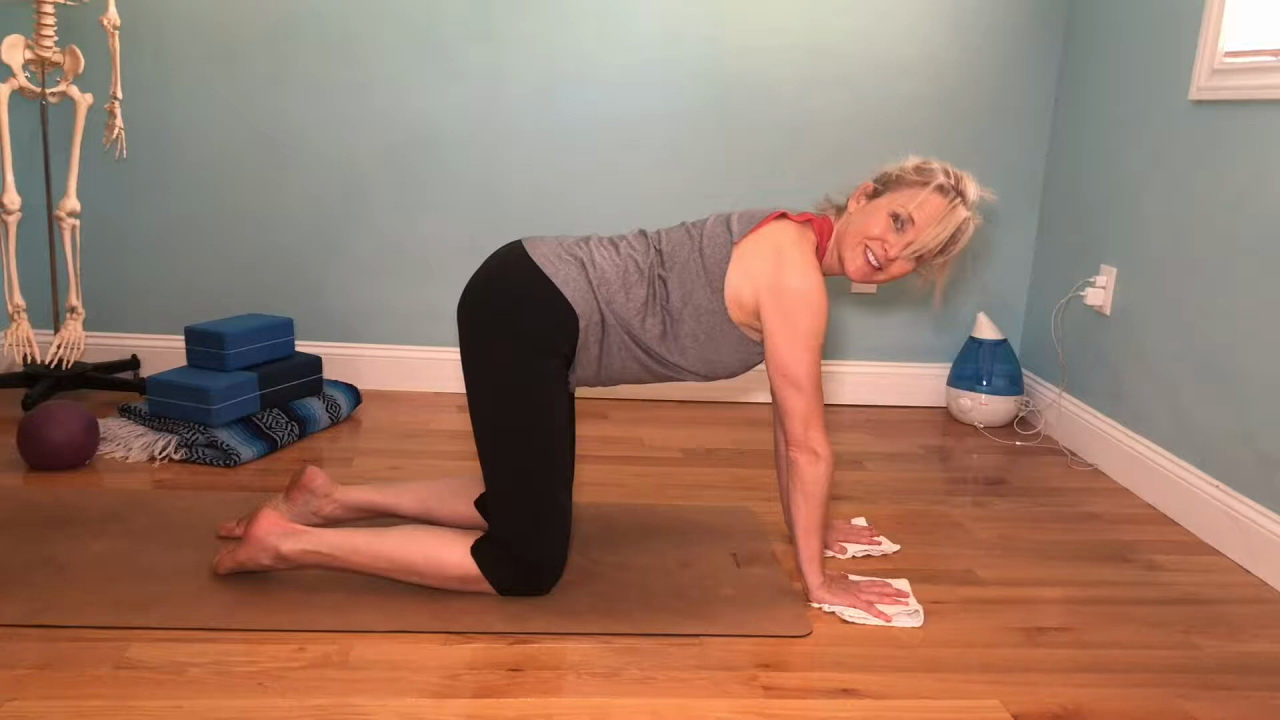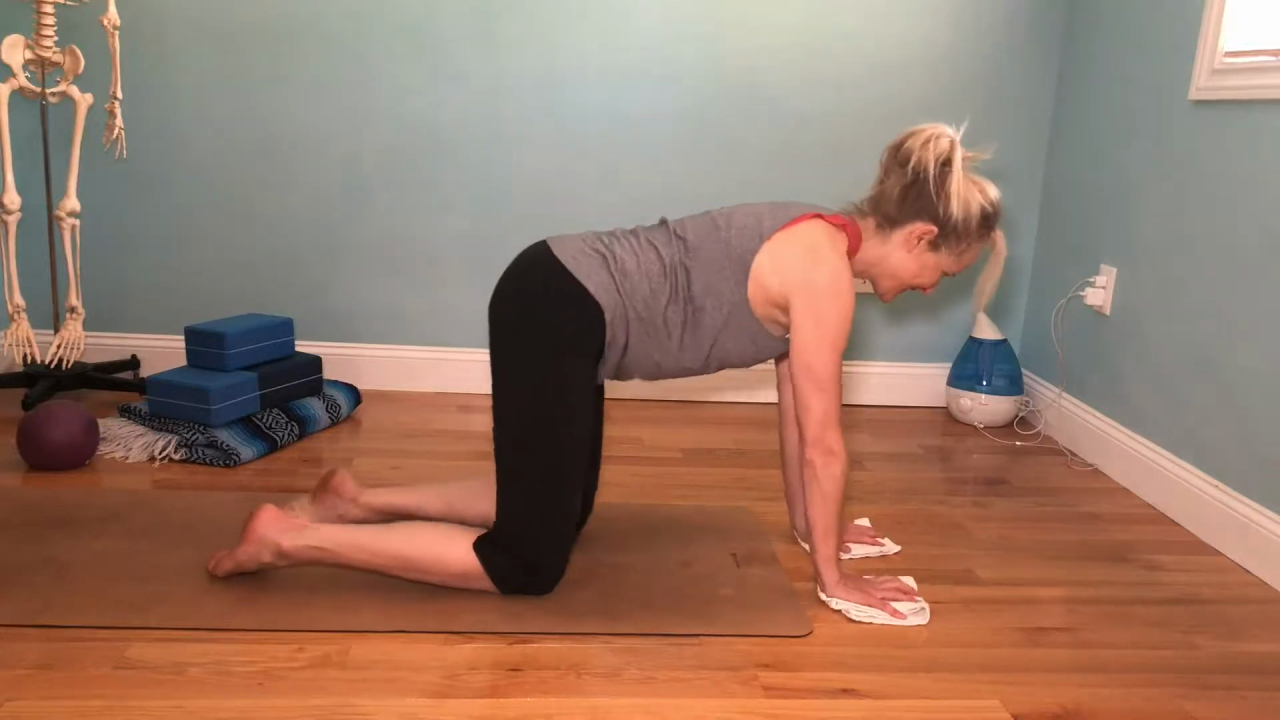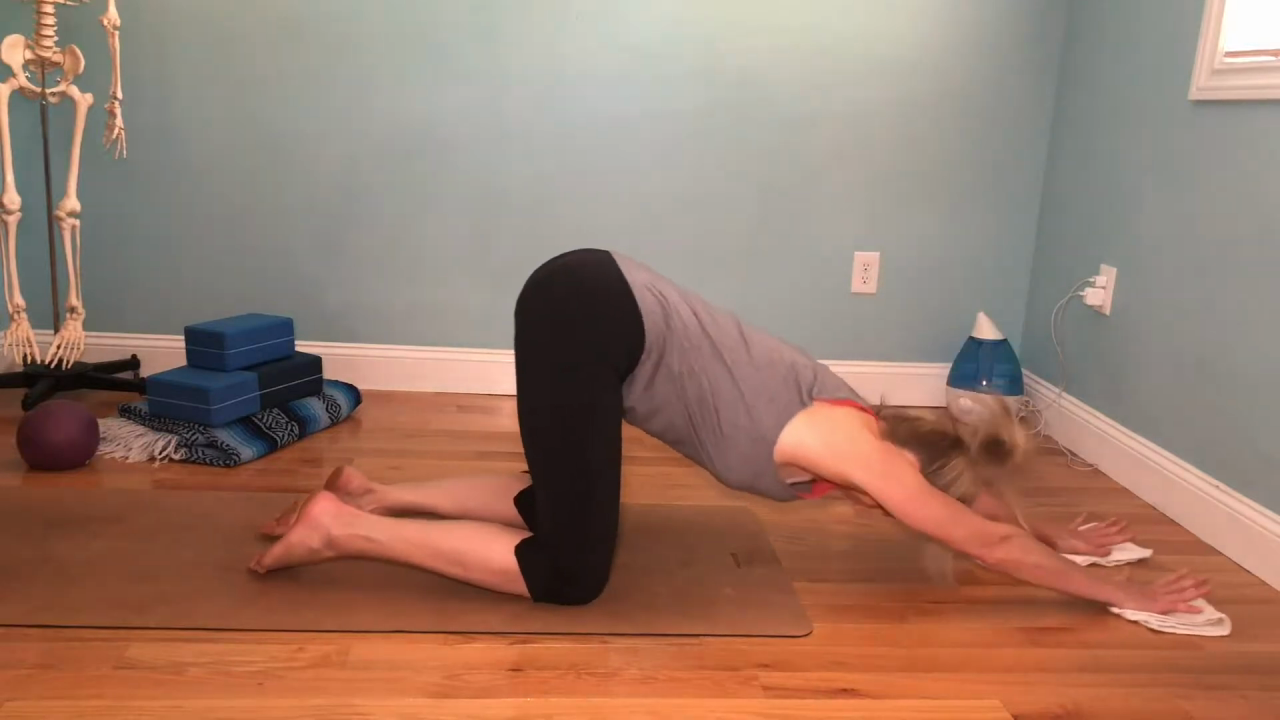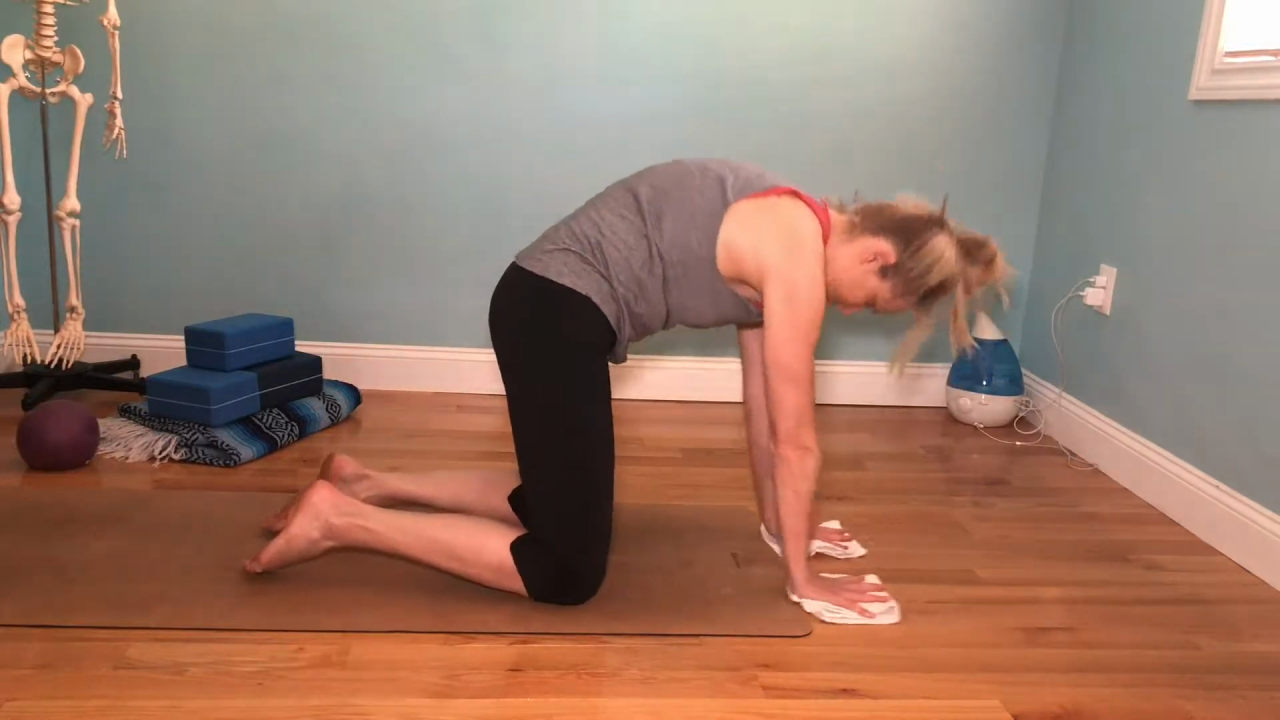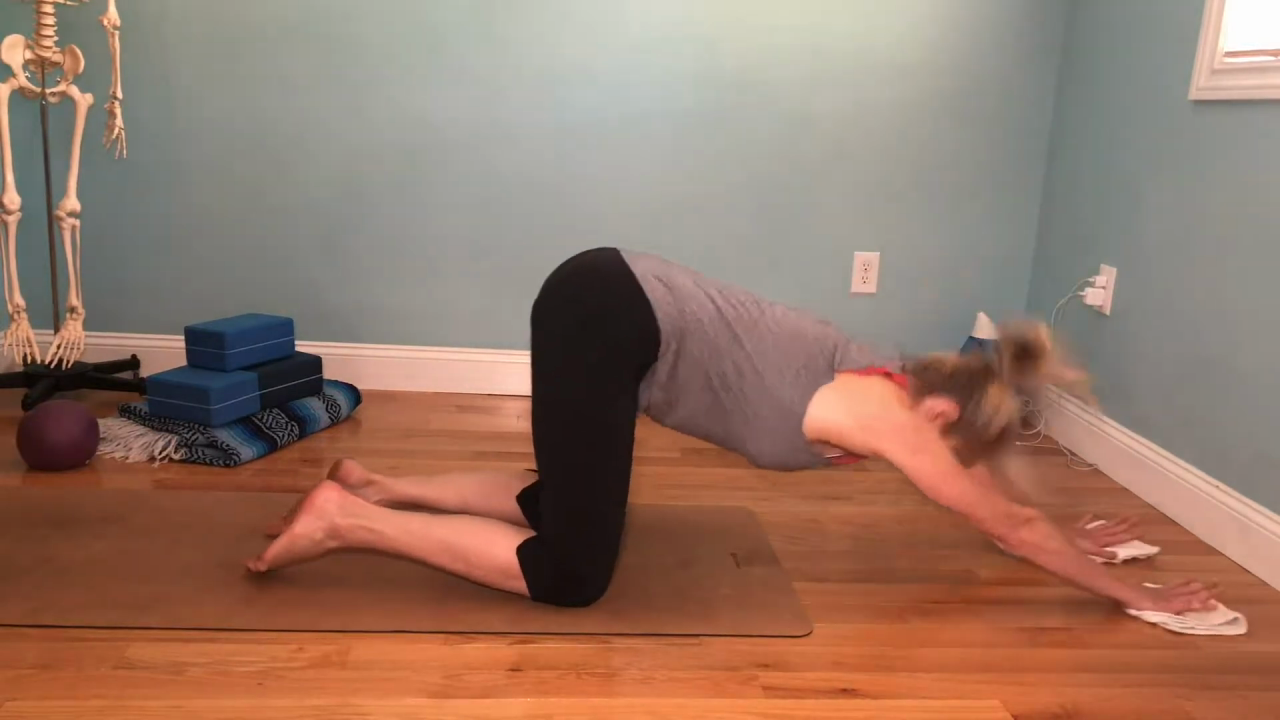
dt=1s
person 1, frame 1
left shoulder: (798, 247)
right shoulder: (795, 272)
left elbow: (790, 428)
right elbow: (807, 443)
left wrist: (812, 527)
right wrist: (817, 579)
left hip: (531, 300)
right hip: (525, 313)
left knee: (528, 504)
right knee: (529, 562)
left ankle: (333, 498)
right ankle: (288, 540)
person 1, frame 2
left shoulder: (817, 243)
right shoulder: (824, 268)
left elbow: (795, 419)
right elbow: (822, 443)
left wrist: (807, 524)
right wrist: (831, 575)
left hip: (556, 301)
right hip: (555, 312)
left knee: (558, 507)
right knee: (529, 561)
left ankle: (358, 500)
right ankle: (290, 537)
person 1, frame 3
left shoulder: (850, 421)
right shoulder: (853, 447)
left elbow: (977, 514)
right elbow: (986, 537)
left wrist: (1057, 538)
right wrist: (1118, 595)
left hip: (584, 299)
right hip: (586, 319)
left knee: (565, 506)
right knee: (571, 569)
left ankle: (372, 493)
right ankle: (344, 527)
person 1, frame 4
left shoulder: (789, 232)
right shoulder: (796, 252)
left elbow: (764, 404)
right elbow: (794, 437)
left wrist: (780, 522)
right wrist: (805, 576)
left hip: (550, 304)
right hip: (558, 313)
left knee: (557, 502)
right knee: (567, 572)
left ankle: (370, 483)
right ankle: (340, 520)
person 1, frame 5
left shoulder: (879, 387)
right shoulder: (885, 420)
left elbow: (1004, 520)
right elbow: (1008, 522)
left wrist: (1070, 542)
right wrist: (1132, 595)
left hip: (601, 298)
right hip: (605, 321)
left knee: (569, 505)
right knee: (573, 571)
left ankle: (378, 488)
right ankle: (350, 520)
